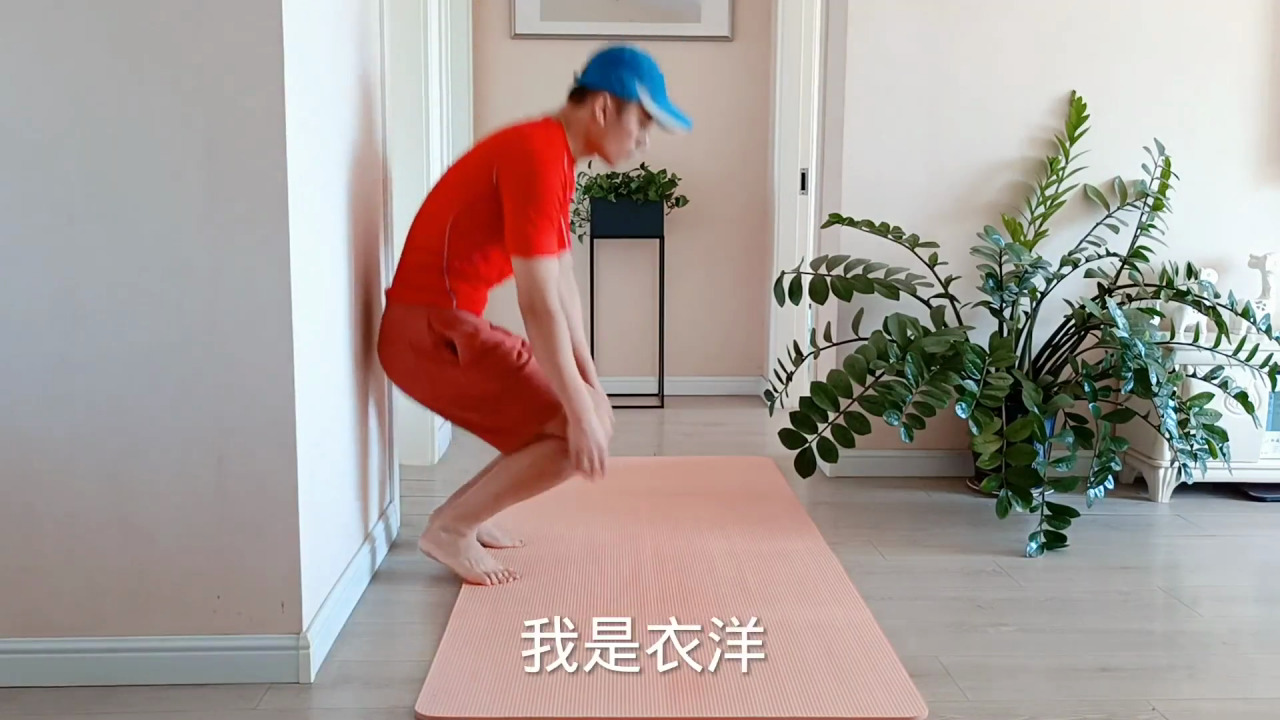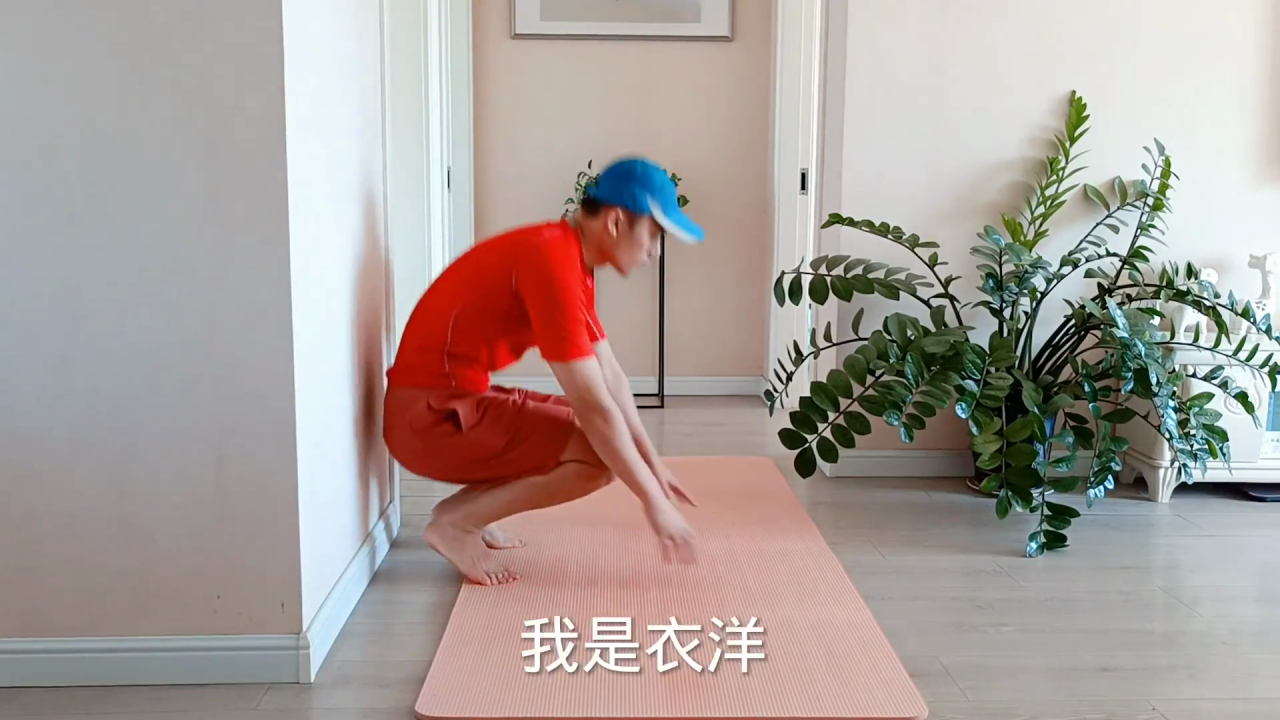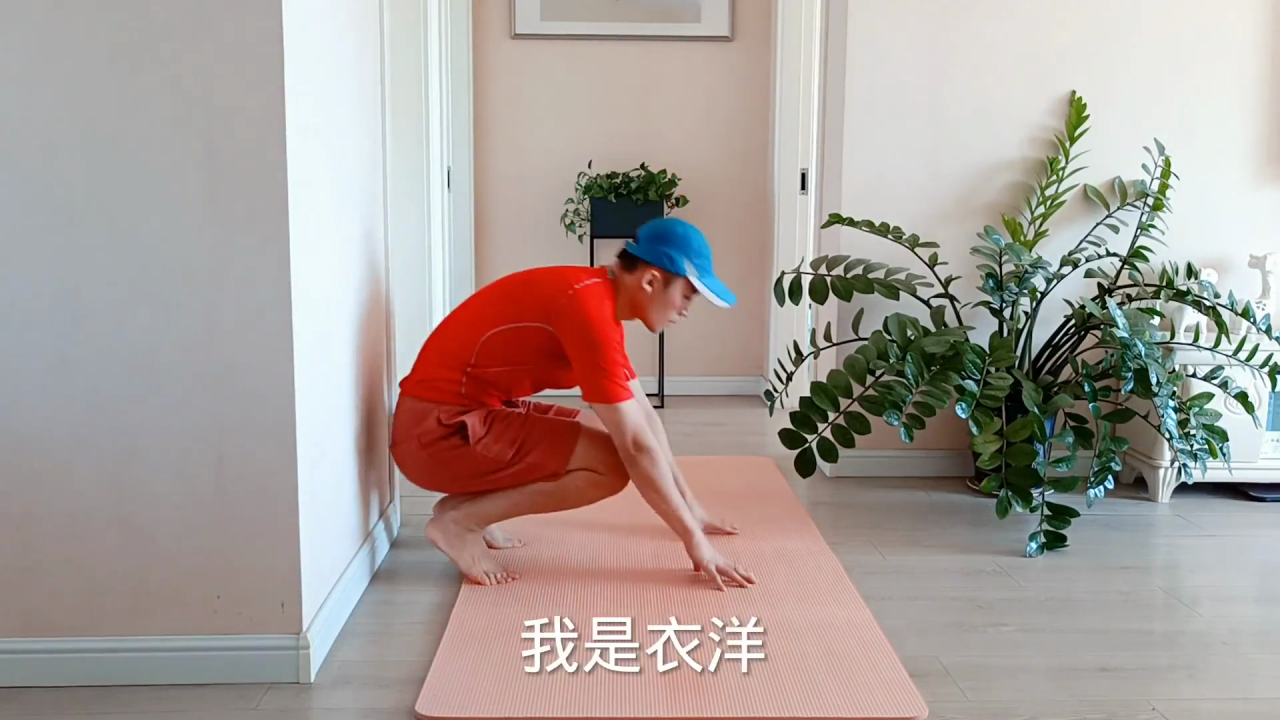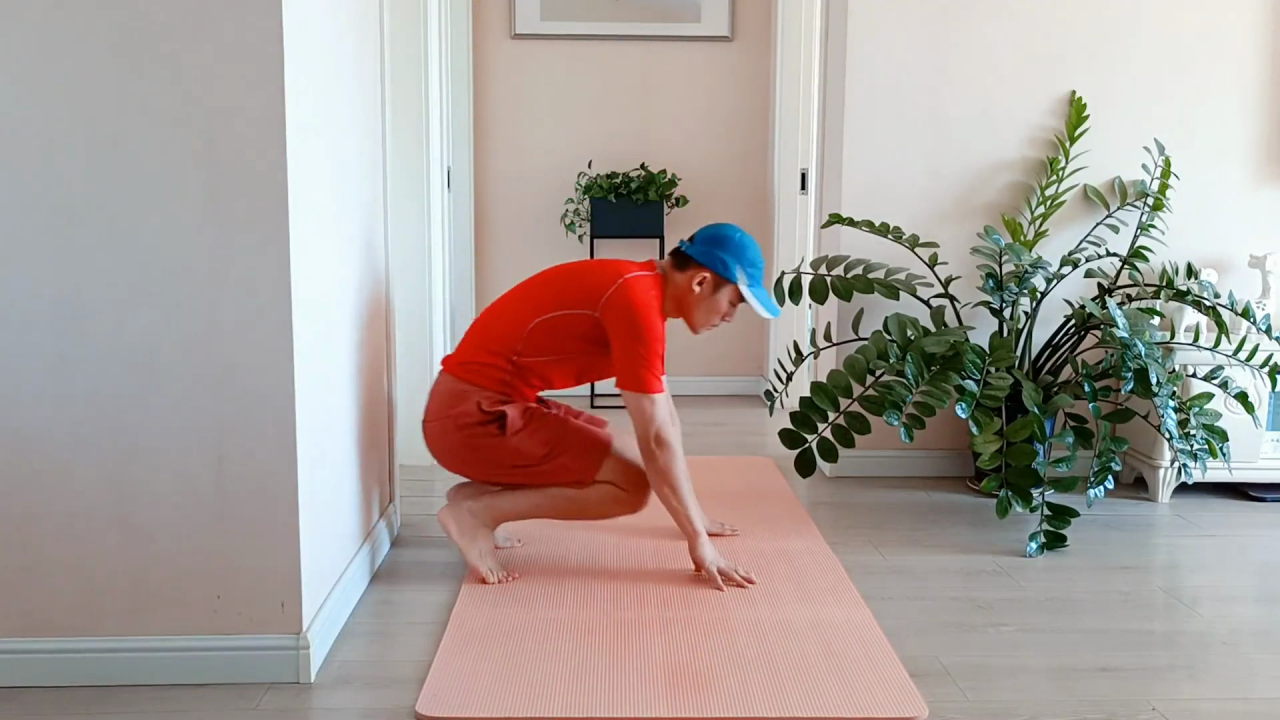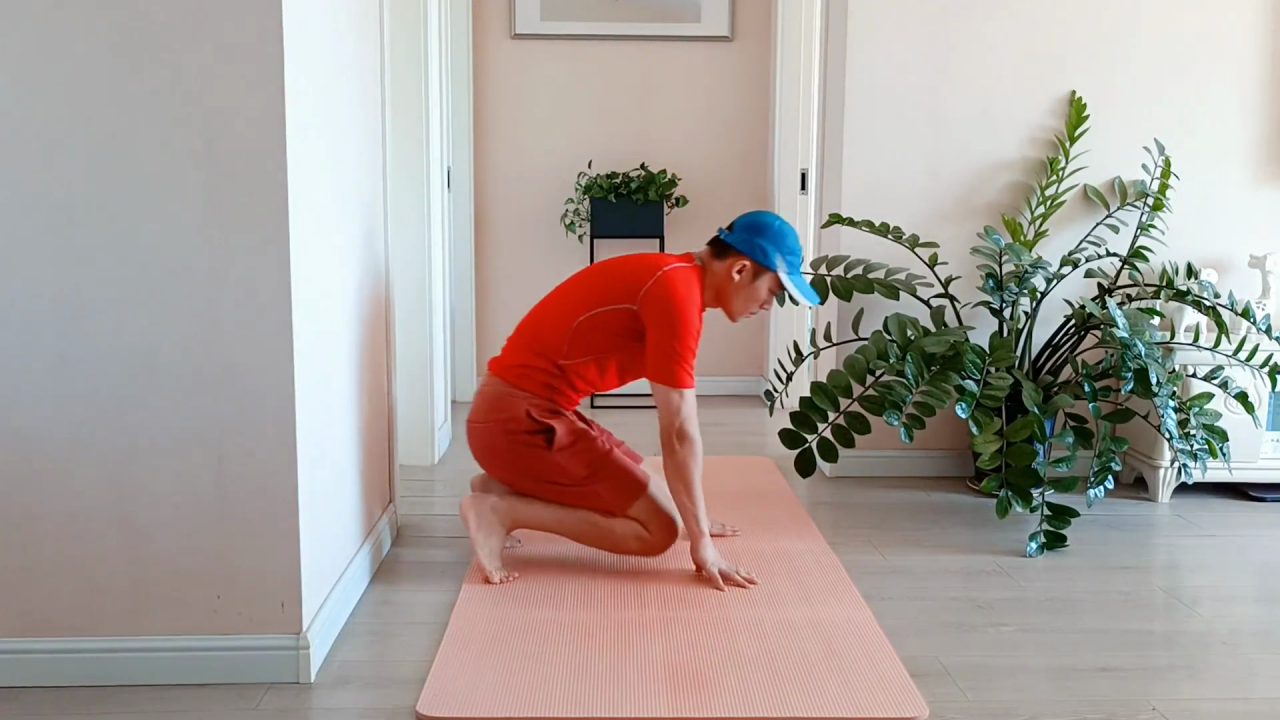
dt=0.2s
person 1, frame 1
left shoulder: (552, 155)
right shoulder: (539, 156)
left elbow: (562, 285)
right elbow: (540, 305)
left wrist: (590, 383)
right wrist: (583, 413)
left hip: (446, 322)
right hip: (431, 331)
left knee: (589, 413)
right knee: (581, 431)
left ankle: (470, 513)
right ankle: (451, 529)
person 1, frame 2
left shoulder: (569, 259)
right shoulder: (553, 264)
left elbow: (609, 374)
right elbow: (593, 403)
left wrist: (653, 463)
right wrist: (654, 503)
left hip: (453, 398)
right hip: (431, 416)
left knee: (597, 443)
right knee: (598, 458)
left ankle: (469, 510)
right ankle: (457, 524)
person 1, frame 3
left shoulder: (597, 298)
right shoulder: (590, 310)
left elbow: (643, 417)
right elbow: (636, 444)
left wrist: (689, 505)
right wrist: (693, 538)
left hip: (457, 414)
right hip: (436, 432)
left knee: (609, 437)
right knee: (611, 464)
left ankle: (473, 503)
right ankle: (461, 521)
person 1, frame 4
left shoulder: (641, 290)
right shoulder: (638, 303)
left elbow: (663, 415)
right elbow: (657, 439)
left wrist: (695, 514)
right wrist: (698, 539)
left hip: (482, 402)
right hip: (472, 416)
left knee: (629, 454)
right knee: (630, 486)
left ankle: (483, 495)
right ankle: (476, 512)
person 1, frame 5
left shoulder: (675, 279)
right shoulder: (677, 294)
left elbow: (681, 419)
right elbow: (679, 432)
left wrist: (698, 517)
right wrist: (700, 540)
left hip: (523, 406)
right hip: (518, 420)
left knee: (649, 490)
right knee: (657, 532)
left ankle: (506, 488)
right ankle: (498, 509)
